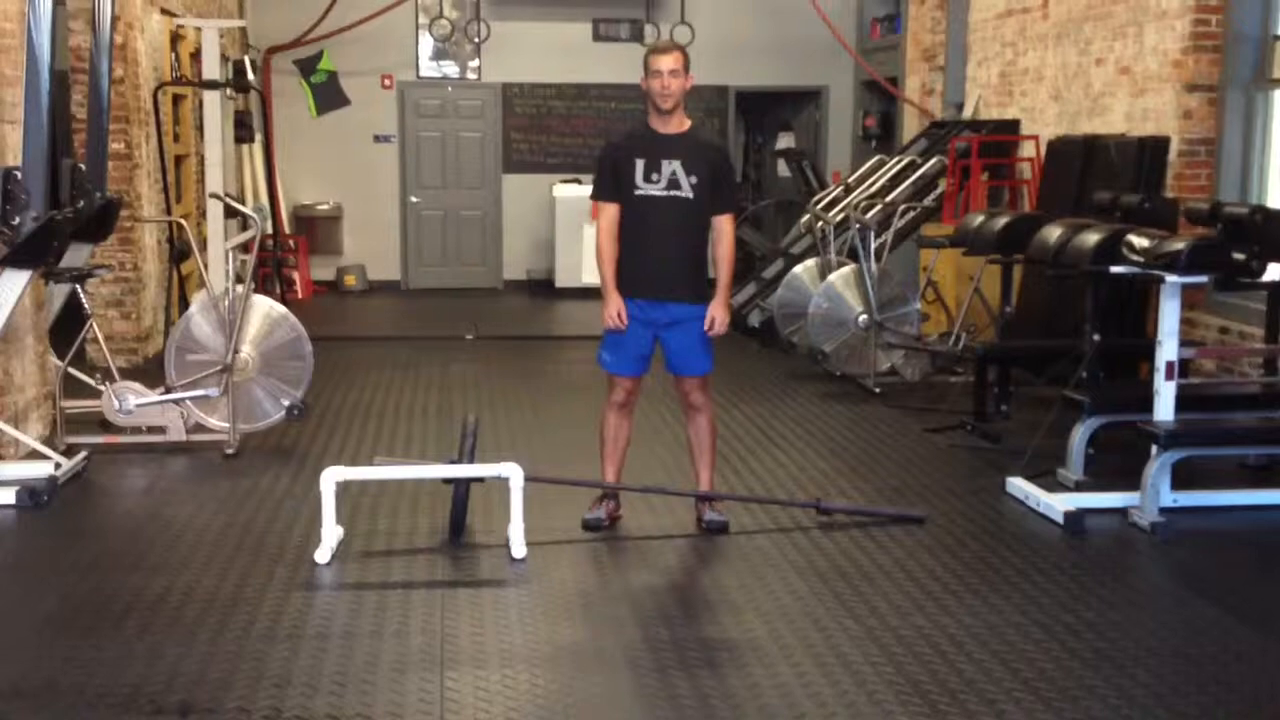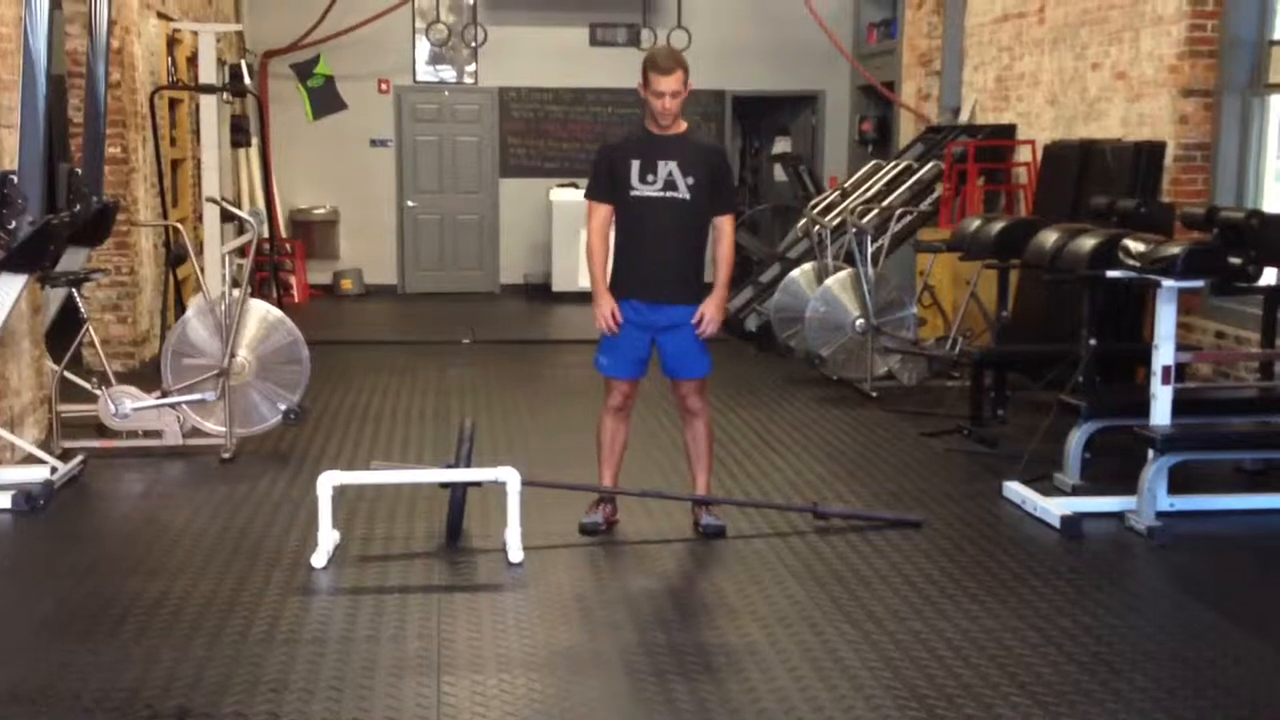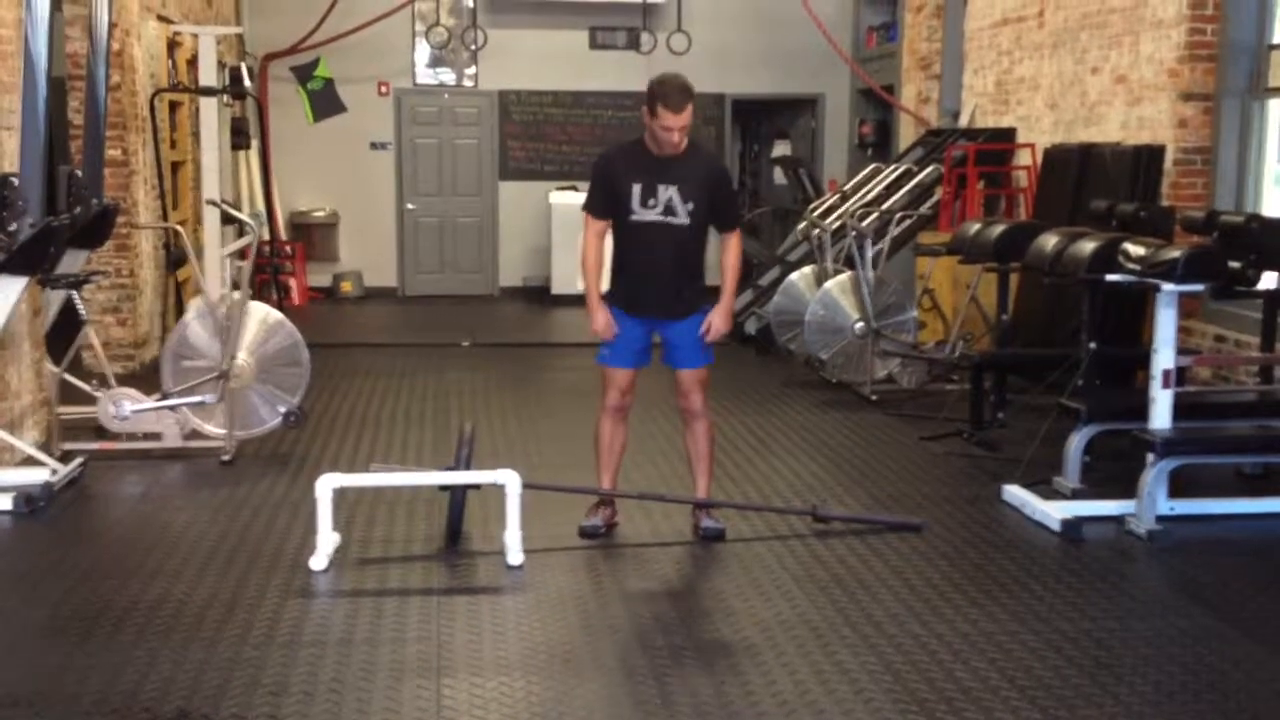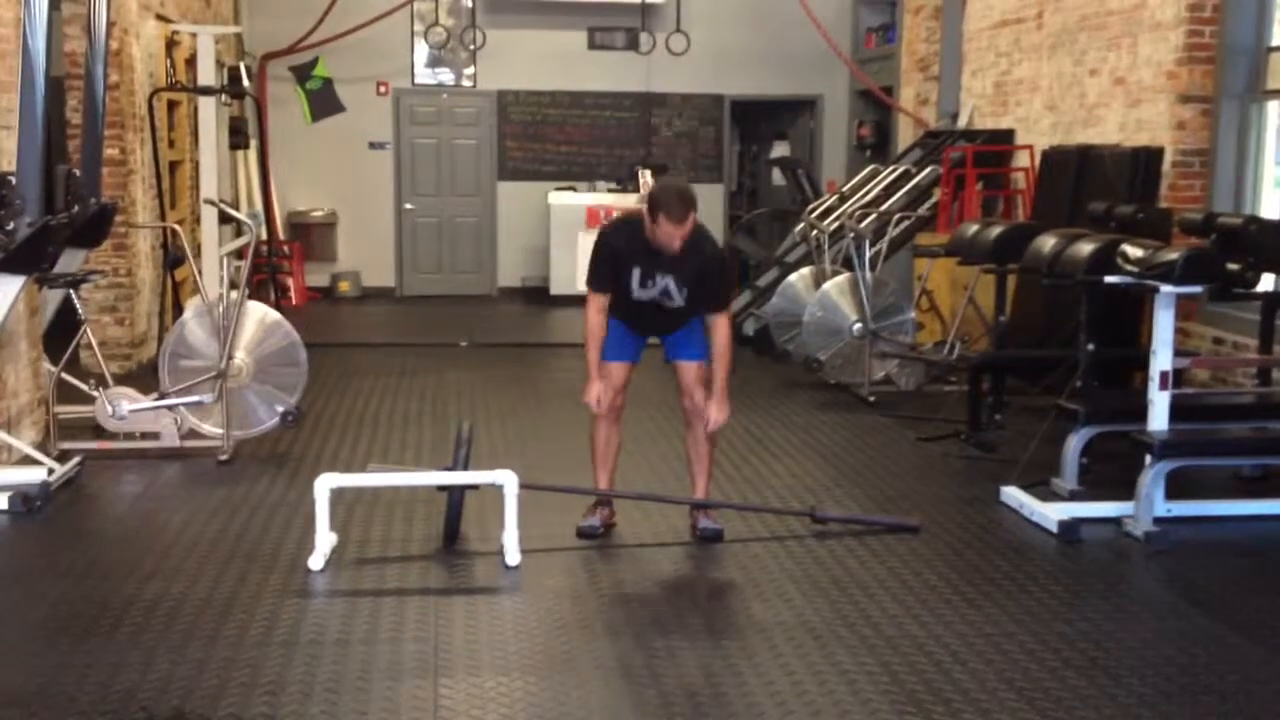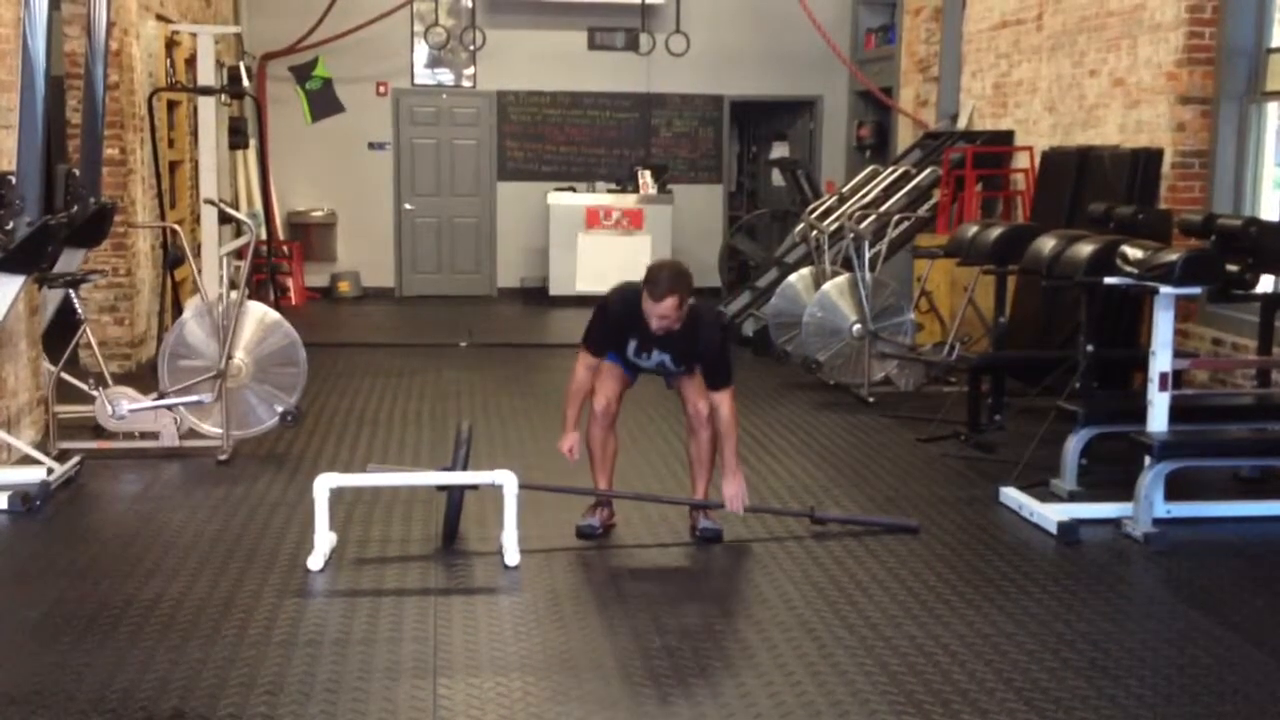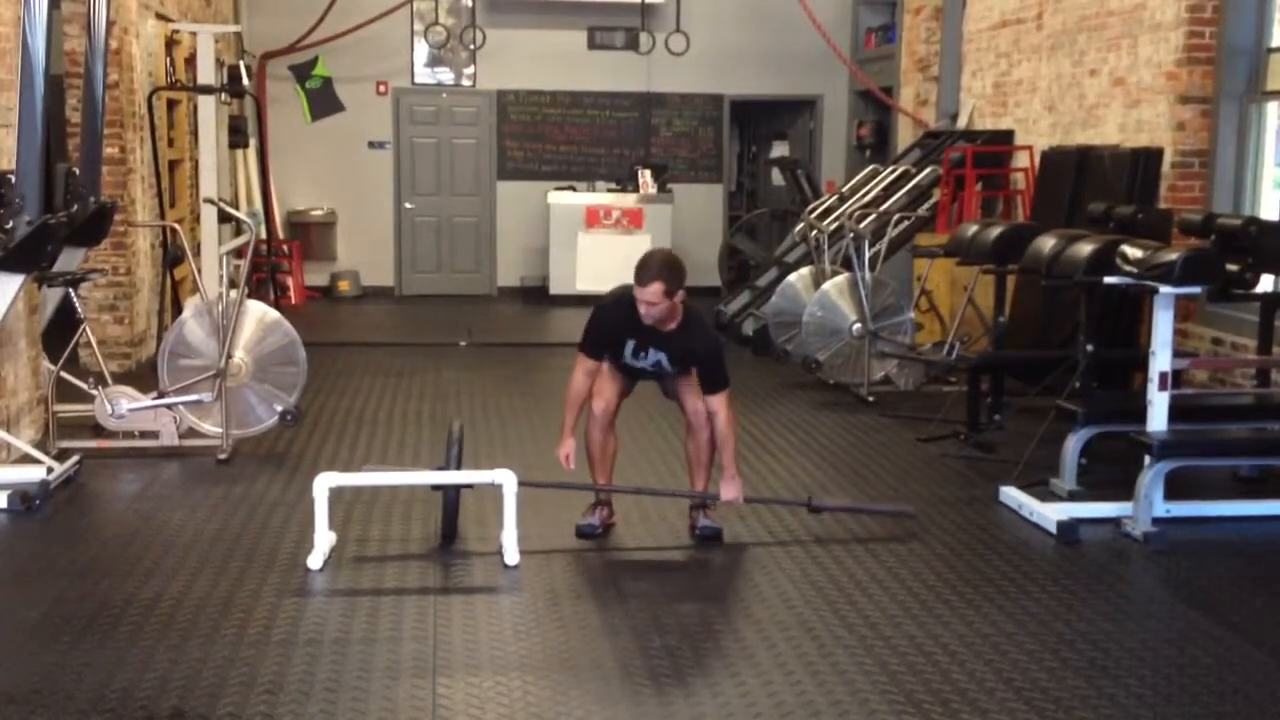
dt=0.4s
person 1, frame 1
left shoulder: (711, 155)
right shoulder: (620, 152)
left elbow: (723, 230)
right elbow: (607, 227)
left wrist: (721, 297)
right wrist: (610, 293)
left hip: (690, 302)
right hip: (633, 300)
left knee: (696, 397)
right knee: (621, 395)
left ankle: (705, 497)
right ankle: (610, 495)
person 1, frame 2
left shoulder: (709, 156)
right shoulder: (615, 153)
left elbow: (724, 229)
right elbow: (599, 226)
left wrist: (718, 295)
right wrist: (600, 292)
left hip: (686, 305)
right hip: (627, 302)
left knee: (693, 402)
right knee: (617, 399)
left ankle: (703, 500)
right ankle: (606, 498)
person 1, frame 3
left shoulder: (709, 169)
right shoulder: (614, 164)
left elbow: (731, 237)
right elbow: (594, 233)
left wrist: (726, 303)
right wrist: (594, 302)
left hip: (688, 309)
right hip: (626, 308)
left knee: (694, 403)
right knee: (615, 401)
left ankle: (702, 504)
right ankle: (605, 502)
person 1, frame 4
left shoulder: (706, 252)
right shoulder: (616, 238)
left elbow: (719, 322)
right elbow: (596, 308)
left wrist: (719, 396)
right wrist: (594, 378)
left hip: (683, 321)
right hip: (626, 319)
left knee: (696, 403)
right knee: (608, 403)
left ankle: (700, 506)
right ankle: (603, 503)
person 1, frame 5
left shoulder: (707, 330)
right shoulder: (617, 305)
left elbow: (722, 404)
right elbow: (587, 365)
left wrist: (732, 473)
right wrist: (570, 428)
left hip: (682, 360)
right hip: (624, 351)
left knee: (701, 411)
right knee: (602, 406)
left ankle: (699, 507)
right ankle: (603, 504)
person 1, frame 6
left shoulder: (700, 336)
right shoulder: (612, 309)
left elbow: (719, 408)
right elbow: (584, 371)
left wrist: (730, 475)
right wrist: (567, 435)
left hip: (676, 369)
right hip: (620, 362)
left knee: (700, 413)
right knee: (600, 409)
left ankle: (699, 506)
right ankle: (602, 503)
